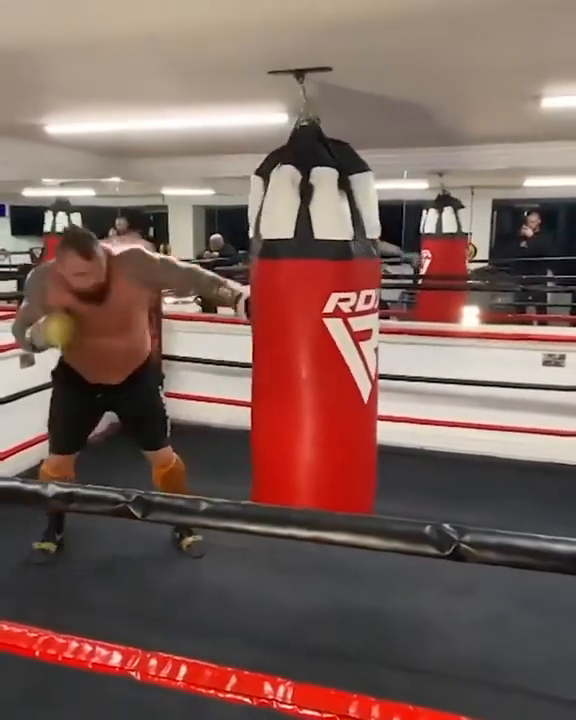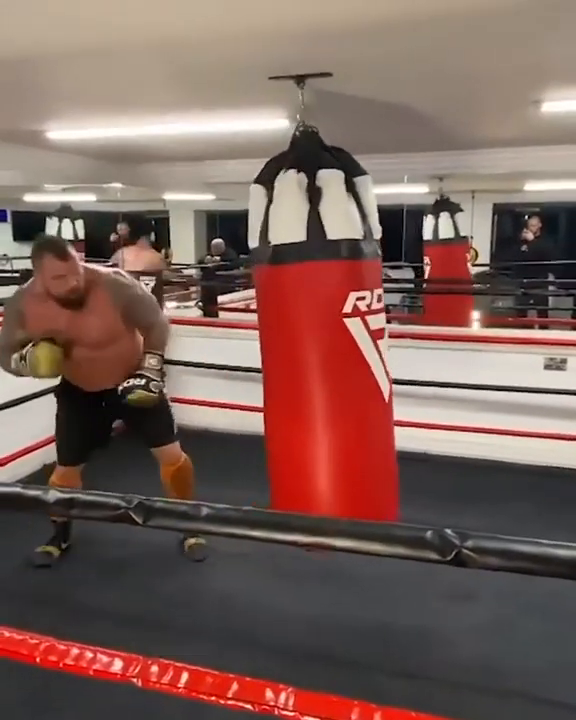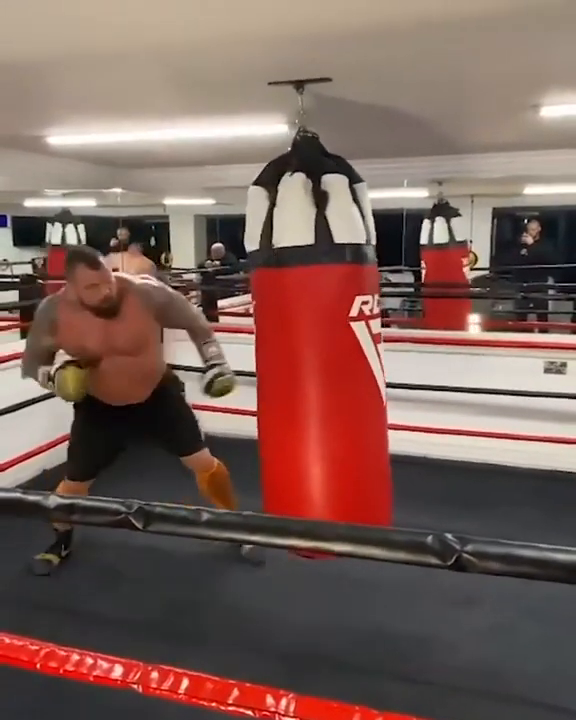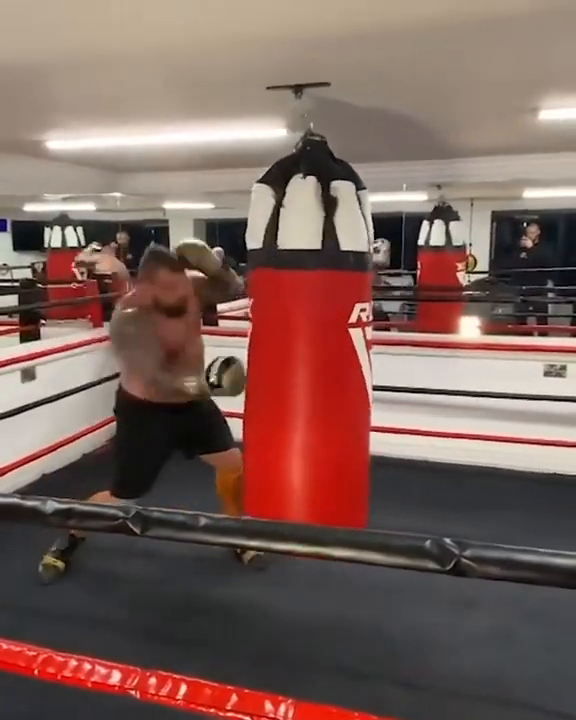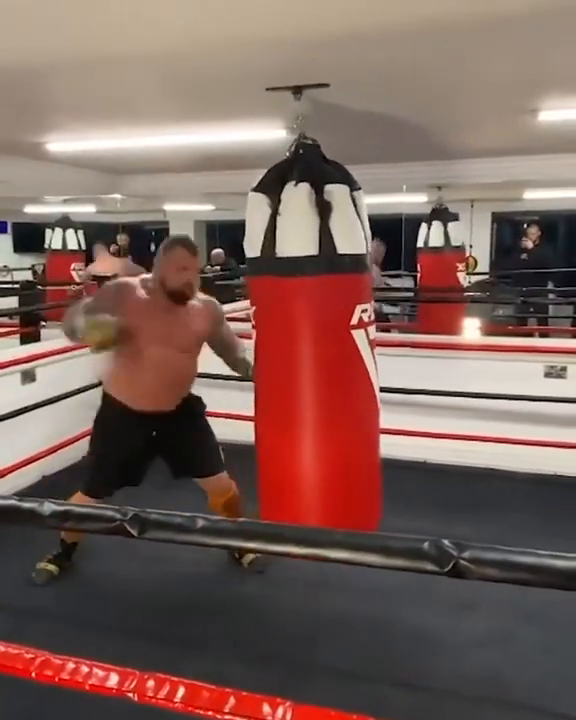
dt=0.3s
person 1, frame 1
left shoulder: (133, 264)
right shoulder: (44, 281)
left elbow: (190, 278)
right elbow: (22, 333)
left wrist: (237, 296)
right wrist: (41, 333)
left hip: (135, 374)
right hip: (76, 377)
left knee: (161, 456)
right knee: (59, 459)
left ankle: (181, 524)
right ankle: (54, 527)
person 1, frame 2
left shoulder: (113, 285)
left elbow: (156, 324)
left wrist: (151, 370)
right wrist: (31, 358)
left hip: (130, 380)
right hip: (78, 390)
left knee: (171, 454)
right knee: (67, 468)
right ankle: (60, 533)
person 1, frame 3
left shoulder: (145, 292)
right shoulder: (53, 312)
left elbow: (193, 320)
right elbow: (31, 362)
left wrist: (215, 361)
right wrist: (55, 378)
left hip: (157, 394)
right hip: (98, 405)
left knee: (202, 461)
right knee: (77, 481)
right ankle: (60, 541)
person 1, frame 4
left shoulder: (187, 285)
right shoulder: (129, 320)
left elbow: (230, 288)
right elbow: (156, 378)
left wrist: (215, 266)
right wrist: (210, 378)
left hip: (195, 399)
right hip: (144, 410)
left knee: (232, 462)
right knee: (121, 495)
right ankle: (68, 543)
person 1, frame 5
left shoulder: (206, 309)
right shoulder: (124, 292)
left elbow: (233, 351)
right elbow: (73, 319)
left wrist: (257, 370)
right wrist: (88, 327)
left hip: (180, 412)
right hip: (121, 414)
left knee: (221, 486)
right knee: (92, 495)
right ankle: (64, 550)
